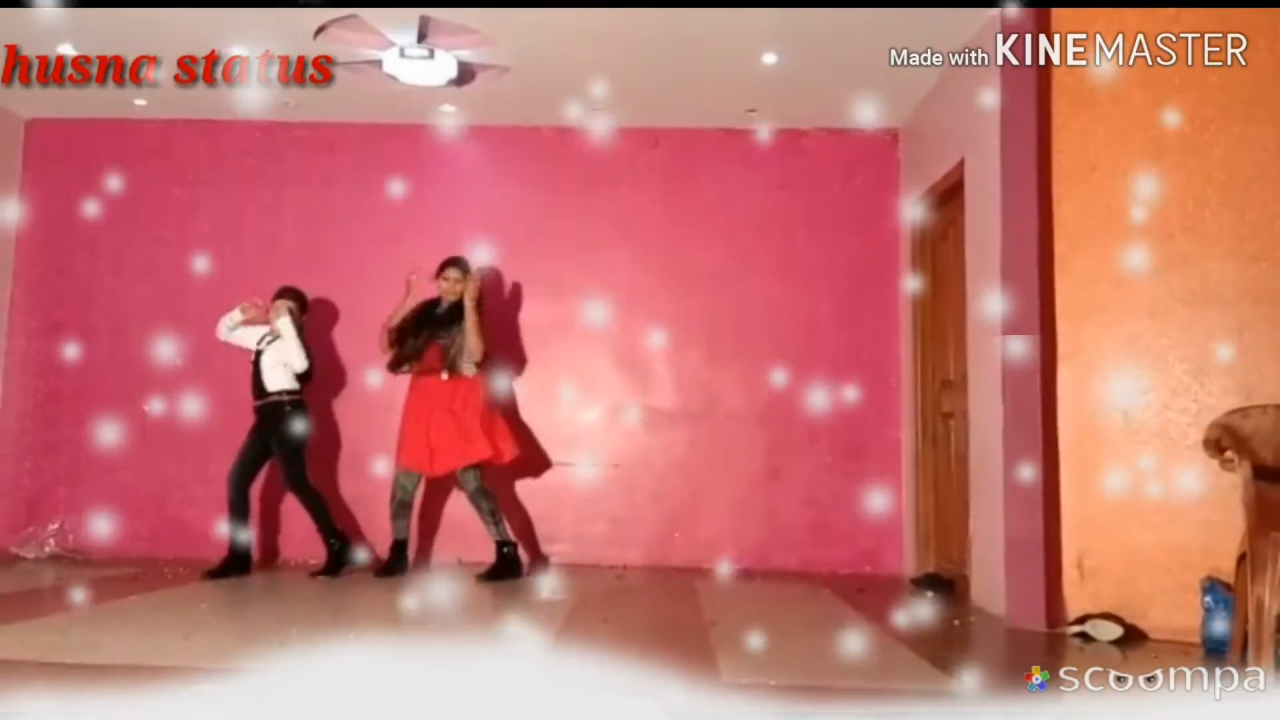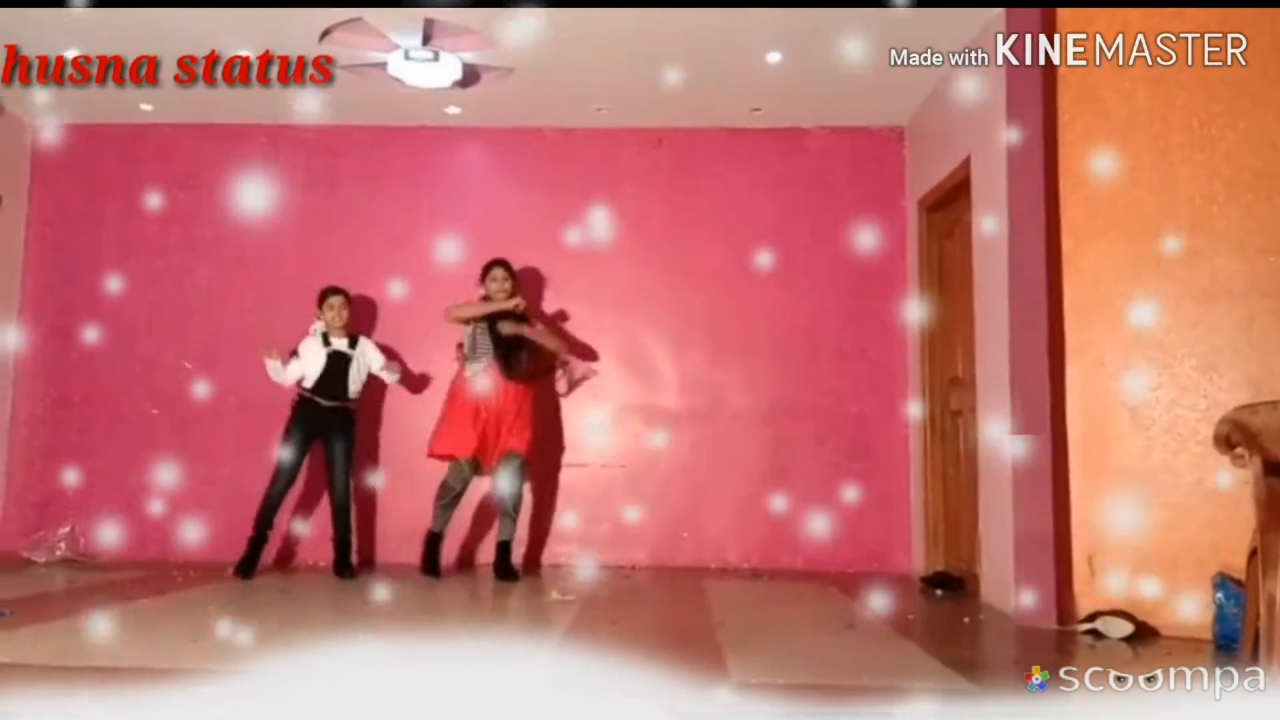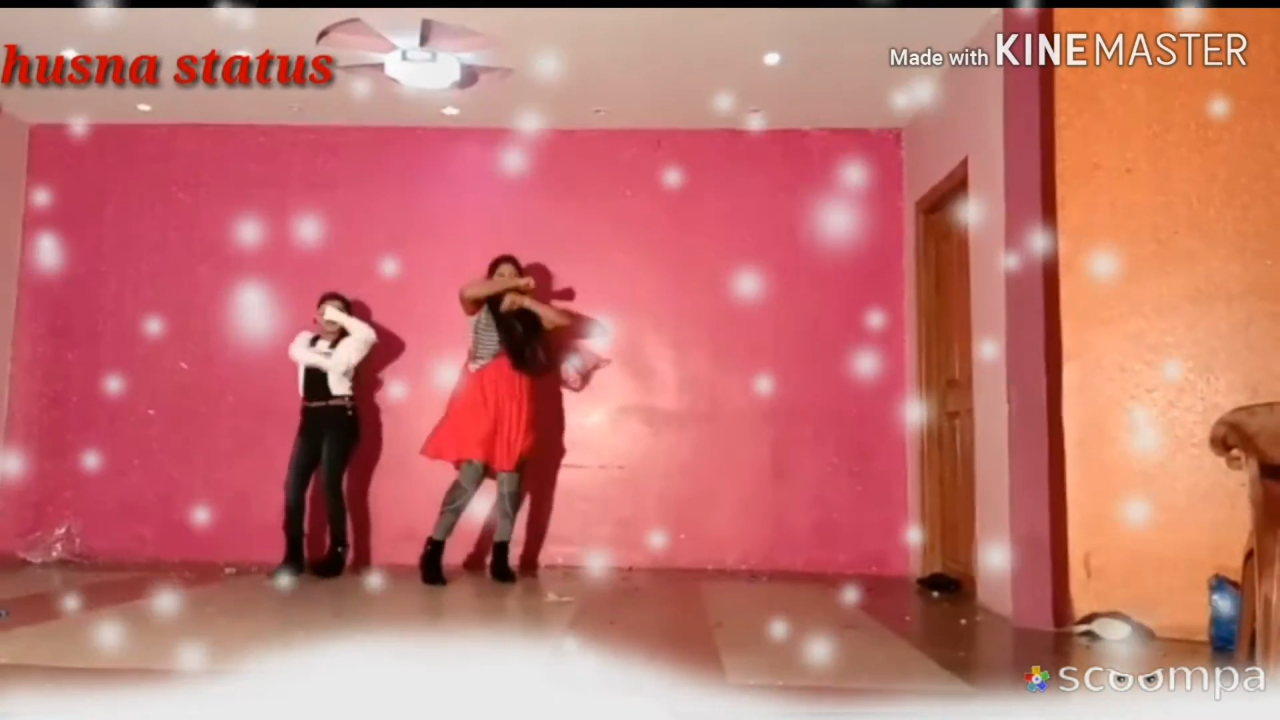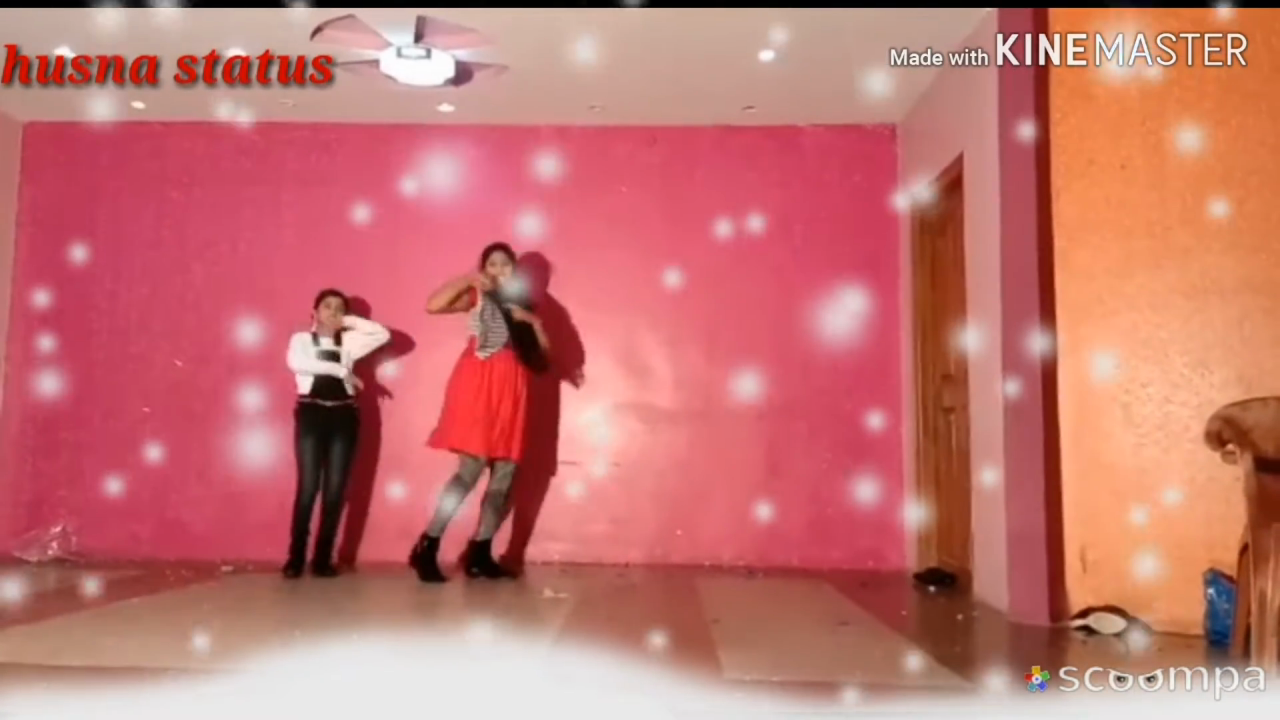
dt=0.7s
person 1, frame 1
left shoulder: (470, 317)
right shoulder: (420, 311)
left elbow: (475, 356)
right elbow: (387, 342)
left wrist: (469, 304)
right wrist: (407, 299)
left hip: (459, 400)
right hip: (423, 401)
left knee: (469, 479)
right knee: (405, 478)
left ankle: (507, 553)
right ankle: (398, 552)
person 1, frame 2
left shoulder: (524, 320)
right shoulder: (476, 313)
left elbow: (560, 347)
right elbow: (451, 313)
left wrist: (522, 328)
right wrist: (501, 306)
left hip: (512, 404)
right hip: (474, 399)
left knee: (511, 477)
right knee: (461, 471)
left ankle: (503, 556)
right ankle: (433, 539)
person 1, frame 3
left shoulder: (526, 313)
right shoulder: (479, 308)
left elbow: (561, 320)
right elbow: (466, 292)
left wrist: (525, 300)
right wrist: (510, 283)
left hip: (513, 399)
right hip: (479, 396)
left knee: (510, 475)
right knee: (472, 472)
left ankle: (500, 556)
right ankle: (433, 551)
person 1, frame 4
left shoulder: (521, 303)
right shoulder: (475, 296)
left elbow: (545, 348)
right elbow: (432, 305)
left wrist: (534, 321)
right wrist: (467, 279)
left hip: (510, 391)
right hip: (477, 385)
left knee: (506, 469)
right knee: (471, 467)
left ankle: (479, 552)
right ankle: (426, 547)
person 2, frame 1
left shoulder: (290, 339)
right shoulder: (260, 335)
left elbow: (300, 365)
right elbow: (223, 330)
left wrist: (285, 322)
right wrist: (241, 313)
left hip: (286, 413)
right hip: (266, 417)
left knee: (296, 482)
right knee: (237, 480)
left ankle: (338, 547)
right ankle: (240, 554)
person 2, frame 2
left shoulder: (363, 347)
right shoulder: (310, 344)
left elbow: (391, 377)
right elbow: (287, 377)
left wrist: (392, 368)
right wrist: (272, 362)
left hip: (341, 418)
right hip: (307, 413)
left knee: (341, 488)
right knee: (282, 480)
left ankle: (343, 556)
right ankle: (255, 546)
person 2, frame 3
left shoulder: (349, 346)
right shoulder: (306, 340)
left elbow: (369, 334)
right elbow: (295, 351)
left wrist: (338, 316)
right wrist: (324, 359)
left hip: (340, 417)
right hip: (311, 417)
left knee: (329, 482)
right knee: (293, 485)
left ankle: (337, 553)
right ankle: (294, 556)
person 2, frame 4
left shoulder: (350, 341)
right shoulder: (302, 340)
left elbow: (383, 334)
right elbow: (296, 361)
left wrist: (348, 321)
right wrist: (339, 369)
left hip: (343, 416)
right hip: (310, 414)
left knee: (336, 487)
right knee: (308, 484)
left ankle: (323, 555)
right ankle: (296, 554)
